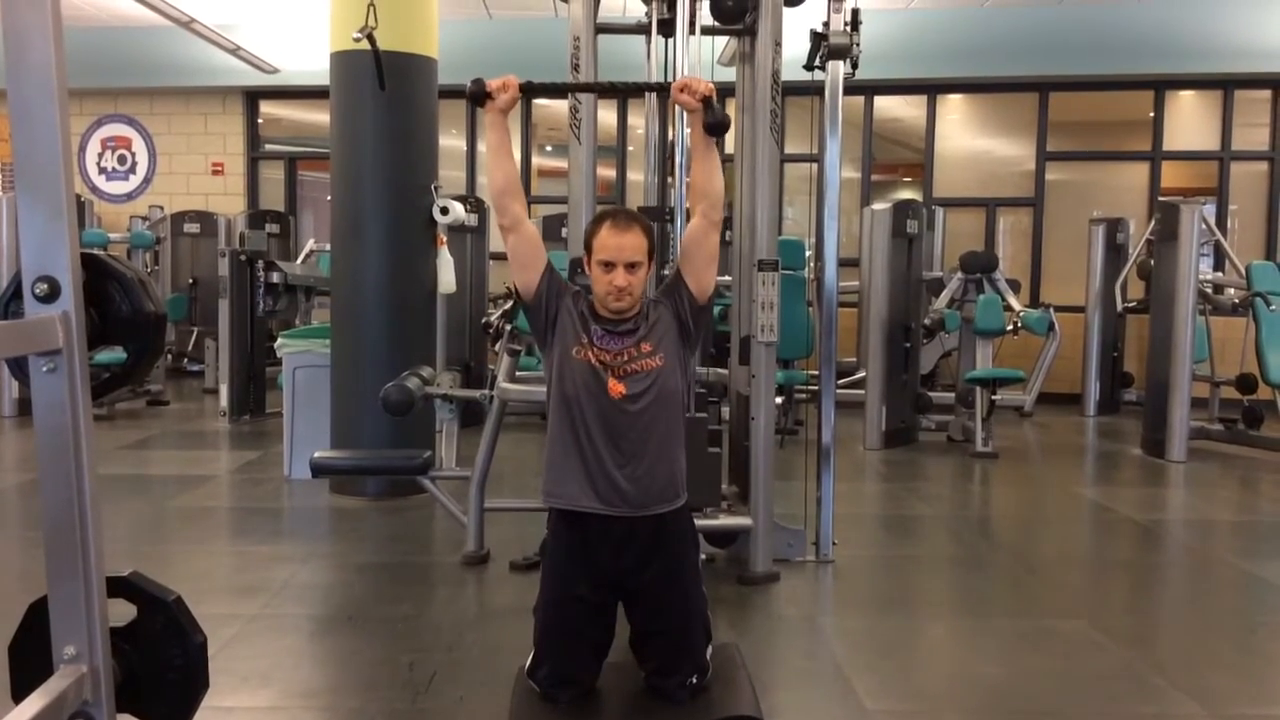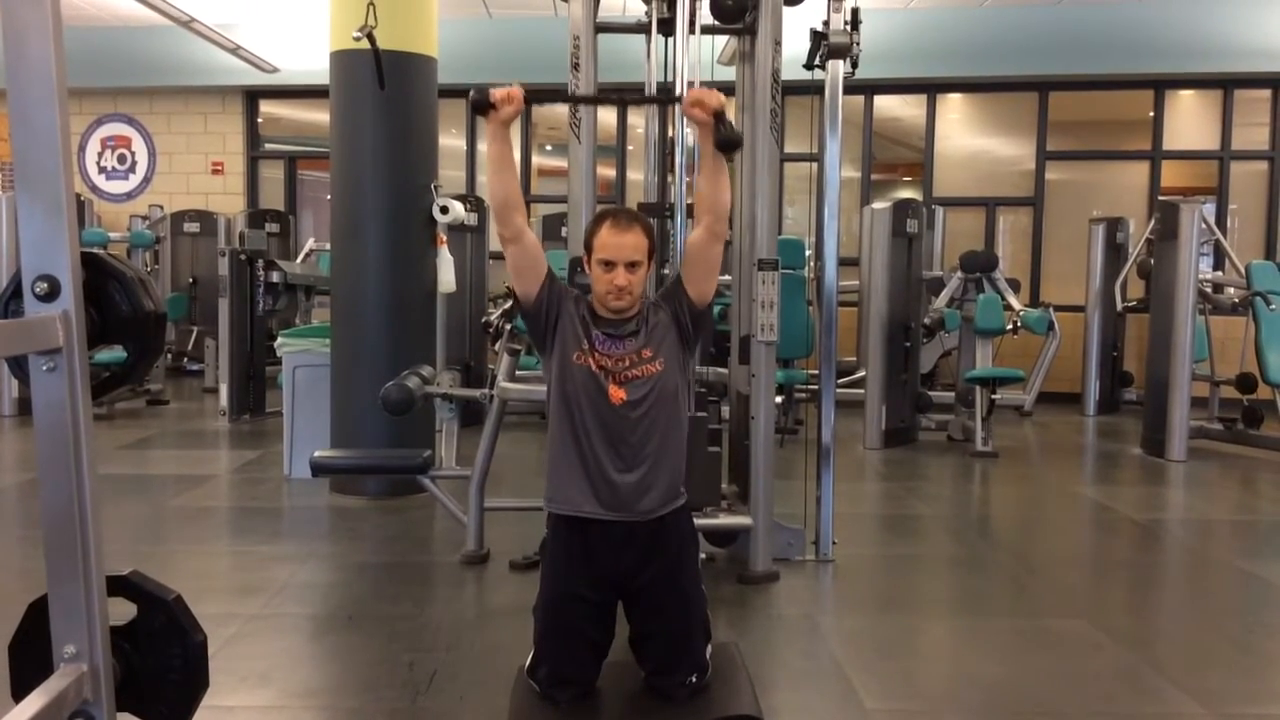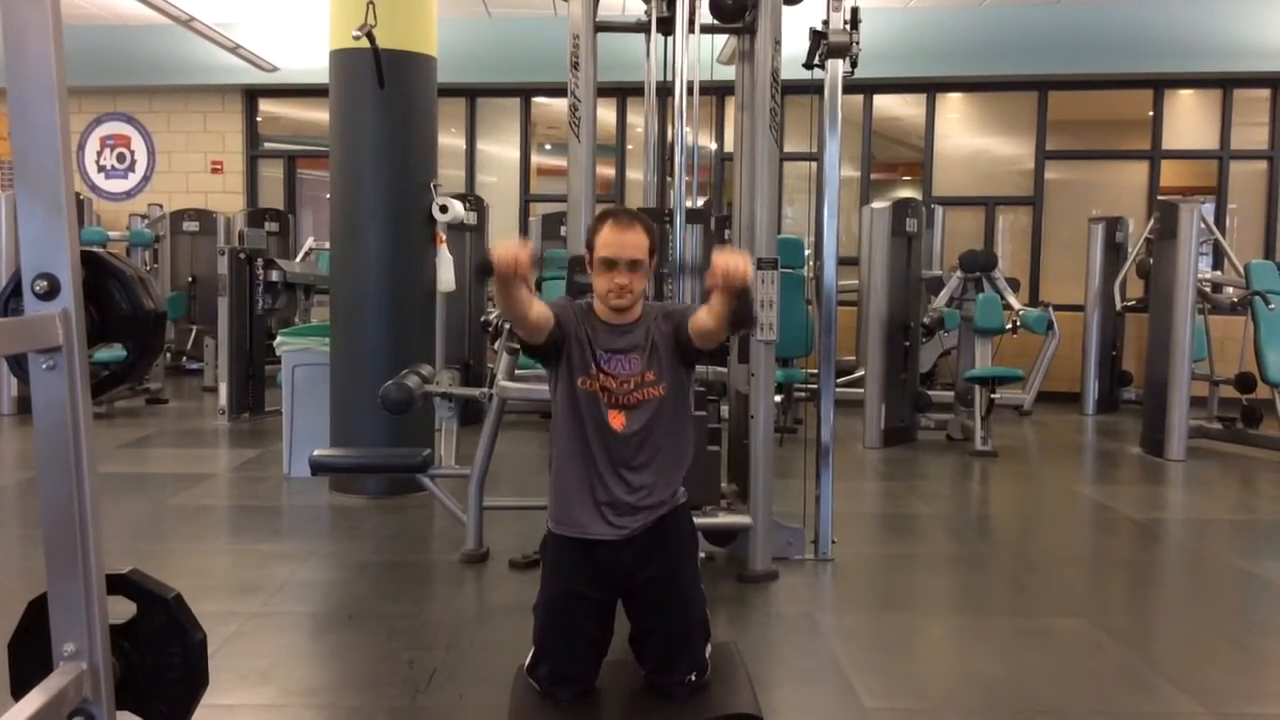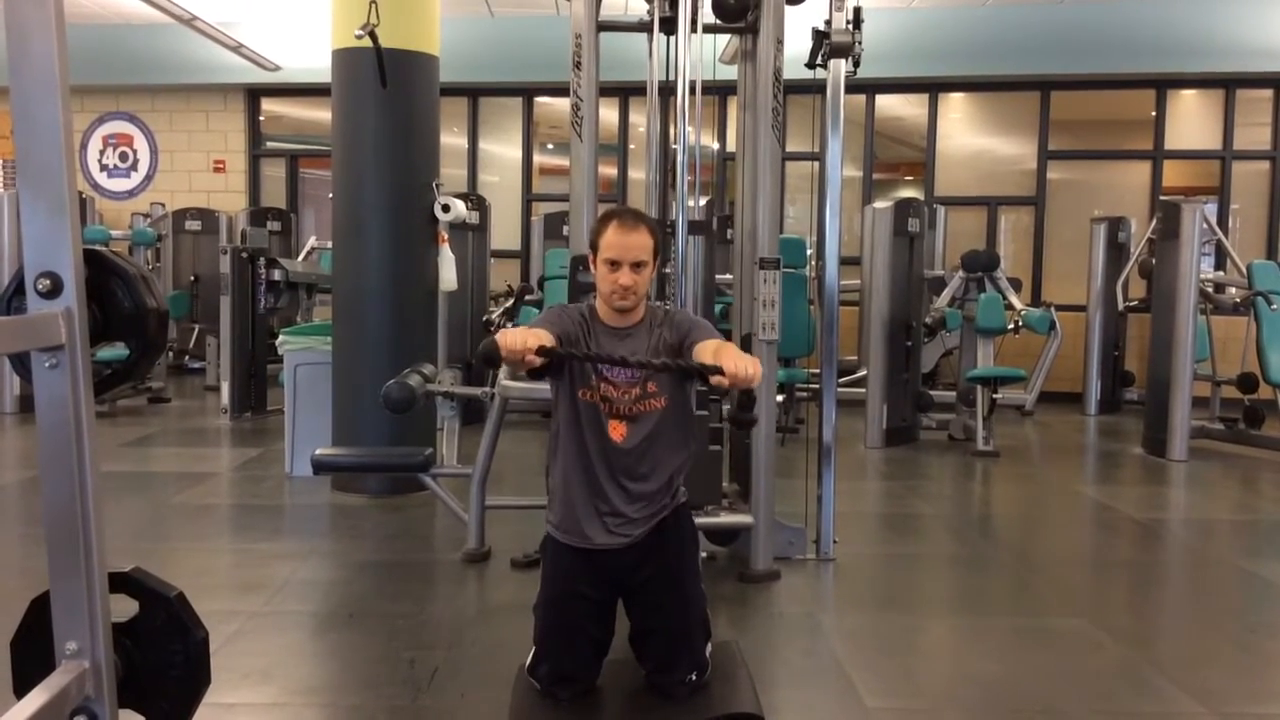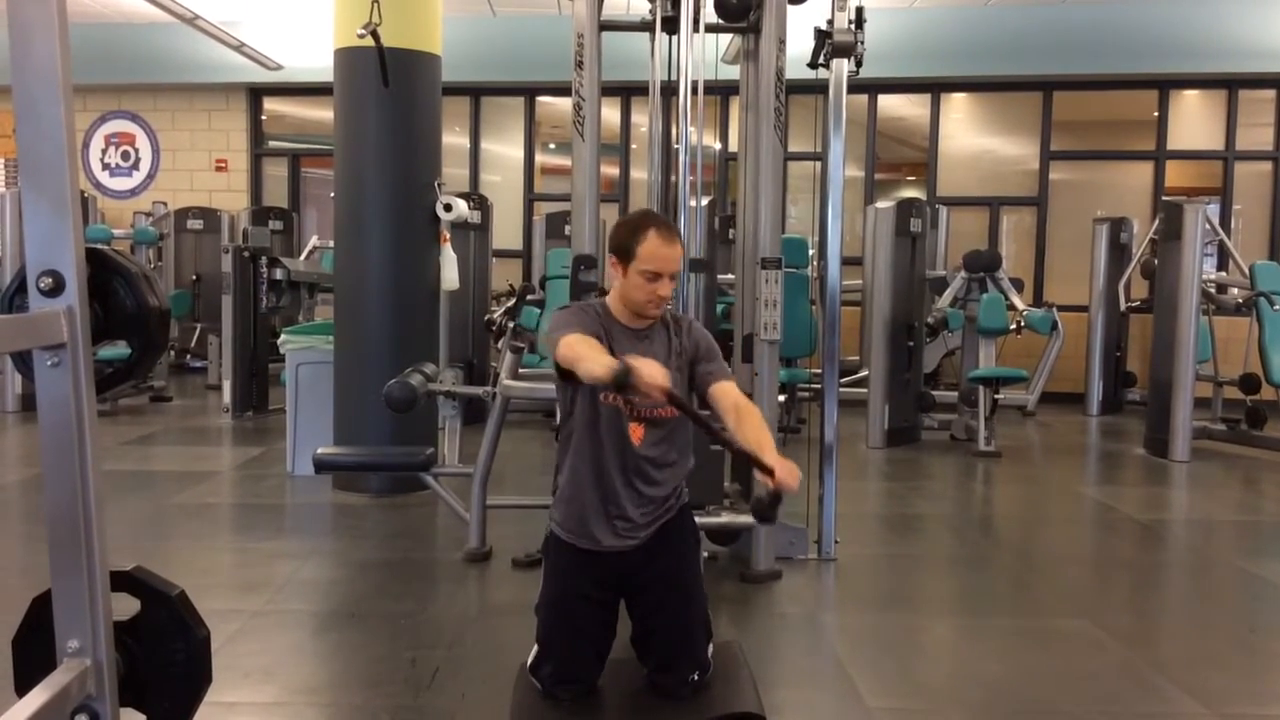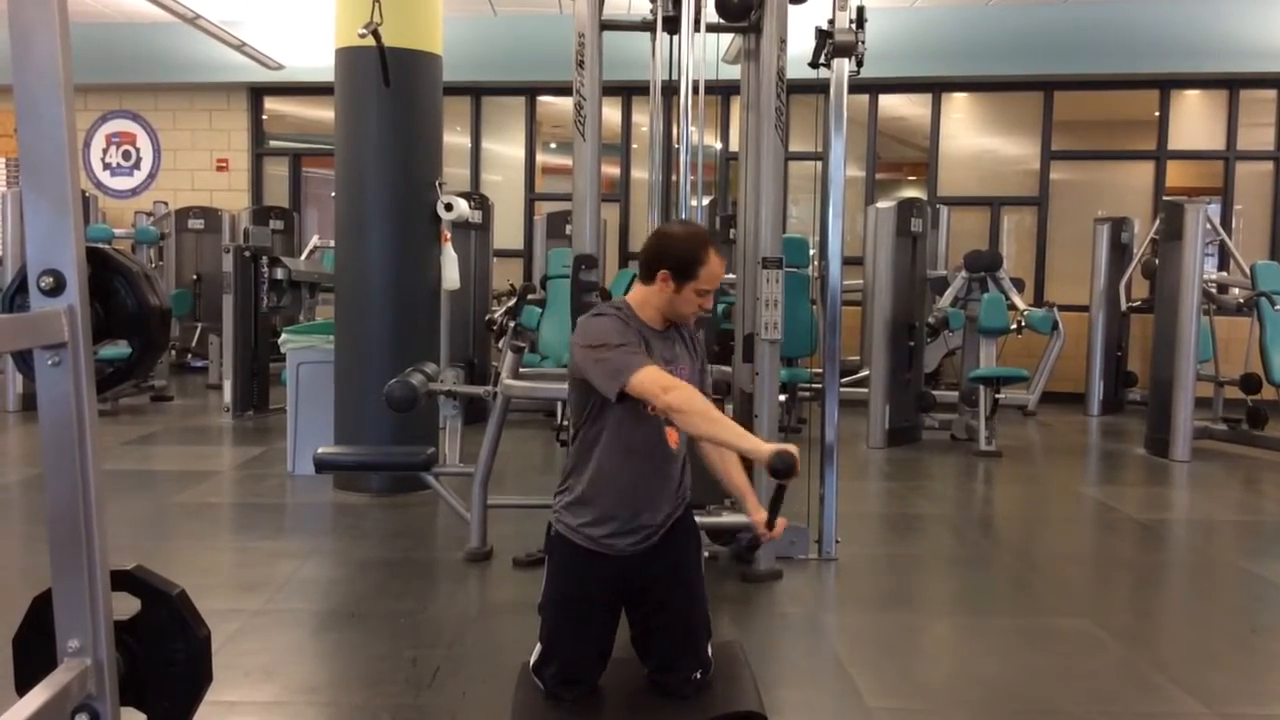
dt=0.4s
person 1, frame 1
left shoulder: (675, 318)
right shoulder: (558, 316)
left elbow: (707, 217)
right elbow: (511, 217)
left wrist: (698, 120)
right wrist: (496, 118)
left hip: (661, 525)
right hip: (577, 525)
left knee: (681, 682)
right knee: (559, 685)
left ankle: (650, 641)
right ankle: (592, 643)
person 1, frame 2
left shoulder: (673, 319)
right shoulder: (557, 318)
left elbow: (711, 231)
right elbow: (511, 229)
left wrist: (707, 134)
right wrist: (499, 131)
left hip: (661, 527)
right hip: (577, 528)
left knee: (680, 681)
right knee: (560, 683)
left ankle: (650, 642)
right ankle: (599, 638)
person 1, frame 3
left shoulder: (673, 327)
right shoulder: (566, 325)
left elbow: (715, 322)
right elbow: (526, 315)
left wrist: (730, 284)
right wrist: (509, 277)
left hip: (660, 528)
right hip: (576, 531)
left knee: (681, 680)
right knee: (558, 683)
left ankle: (649, 643)
right ankle: (590, 642)
person 1, frame 4
left shoulder: (678, 328)
right shoulder: (567, 324)
left elbow: (712, 349)
right elbow: (534, 341)
left wrist: (736, 361)
right wrist: (516, 342)
left hip: (660, 526)
right hip: (578, 533)
left knee: (682, 680)
right knee: (560, 682)
left ankle: (649, 637)
right ankle: (598, 632)
person 1, frame 5
left shoulder: (690, 336)
right shoulder: (576, 321)
left elbow: (731, 401)
right elbow: (580, 355)
left wrist: (771, 459)
right wrist: (627, 368)
left hip: (663, 528)
right hip: (582, 534)
left knee: (683, 679)
right knee: (562, 682)
left ankle: (648, 633)
person 1, frame 6
left shoulder: (689, 340)
right shoulder: (601, 331)
left elbow: (704, 428)
right elbow: (671, 398)
left wrist: (752, 505)
right wrist: (759, 447)
left hip: (667, 531)
right hip: (589, 537)
left knee: (685, 679)
right knee: (565, 683)
left ankle: (647, 634)
